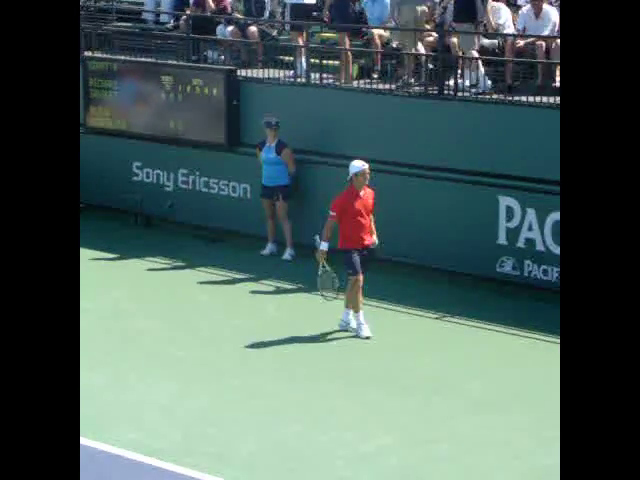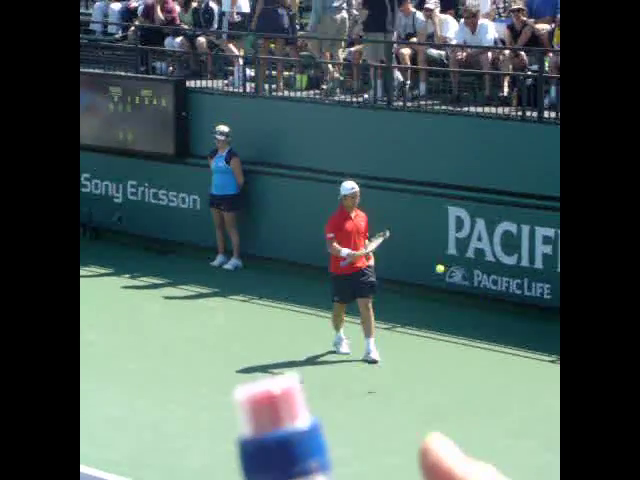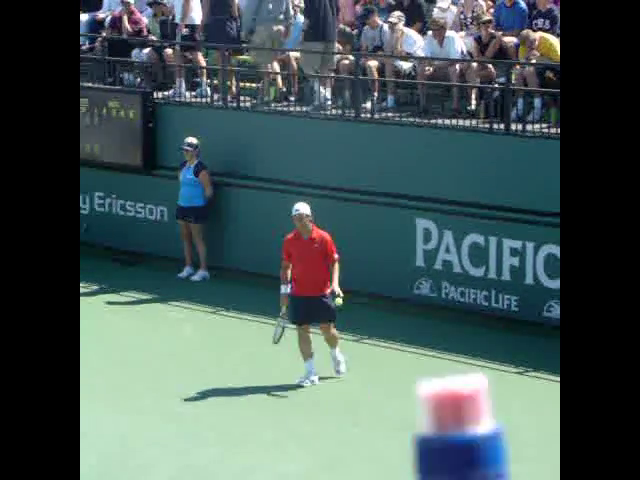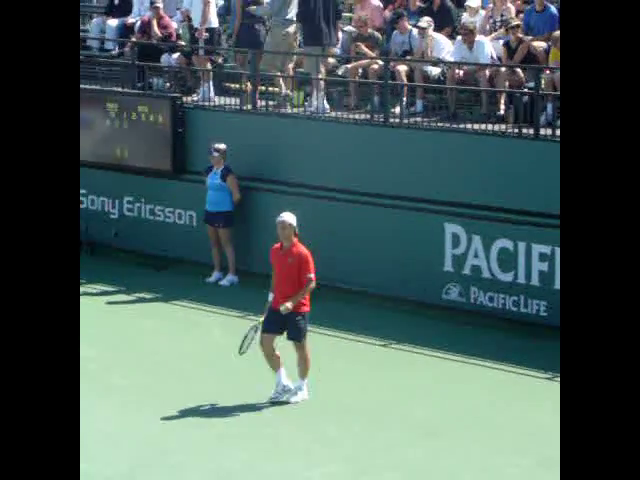
dt=0.7s
person 1, frame 1
left shoulder: (370, 193)
right shoulder: (343, 198)
right elbow: (330, 222)
left wrist: (374, 234)
right wrist: (323, 246)
left hip: (366, 246)
right hip: (349, 247)
left knee: (354, 282)
right knee: (357, 282)
left ankle: (346, 318)
right ankle: (360, 323)
person 1, frame 2
left shoulder: (362, 216)
right shoulder: (335, 219)
right elbow: (331, 245)
left wrist: (370, 258)
right wrist: (346, 253)
left hip: (362, 269)
right hip: (341, 272)
left knee: (366, 306)
right knee: (339, 307)
left ankle: (370, 348)
right ankle: (339, 338)
person 1, frame 3
left shoulder: (323, 238)
right shoulder: (289, 240)
left elbow: (334, 262)
right elbow: (285, 266)
left wrist: (335, 283)
right wrist: (284, 290)
left hip: (320, 293)
right hip: (298, 294)
left knee: (327, 329)
right knee: (302, 331)
left ankle: (336, 355)
right ankle: (311, 372)
person 1, frame 4
left shoulder: (302, 254)
right shoulder: (275, 250)
left elbow: (311, 283)
left wrist: (292, 302)
right wrist: (271, 298)
left hip: (297, 309)
right hip: (276, 307)
left knee: (300, 347)
right knee: (265, 343)
left ankle: (302, 388)
right ankle: (283, 383)
person 2, frame 1
left shoulder: (282, 148)
right shoulder: (260, 147)
left elbow: (292, 168)
left wrist: (284, 179)
left hip: (281, 186)
right hip: (266, 185)
left knee: (283, 217)
right knee: (269, 216)
left ankle: (289, 249)
right ankle: (271, 244)
person 2, frame 2
left shoulder: (232, 156)
right shoulder: (213, 154)
left elbow: (240, 179)
left wrist: (234, 191)
left hip: (228, 196)
right hip: (215, 194)
left knee: (230, 228)
right knee: (218, 227)
left ankle: (236, 259)
right ankle: (221, 256)
person 2, frame 3
left shoulder: (200, 169)
right shoulder: (182, 166)
left elbow: (209, 191)
left wrist: (200, 202)
left hip: (196, 208)
right hip: (182, 206)
left knee: (197, 239)
right knee: (185, 238)
left ankle: (203, 270)
right ankle: (188, 267)
person 2, frame 4
left shoulder: (227, 173)
right shoulder: (209, 171)
left elbow: (236, 196)
left wrist: (227, 206)
left hip: (223, 213)
right hip: (210, 211)
left knee: (226, 244)
right knee: (214, 243)
left ankle: (232, 275)
right ankle: (217, 272)
